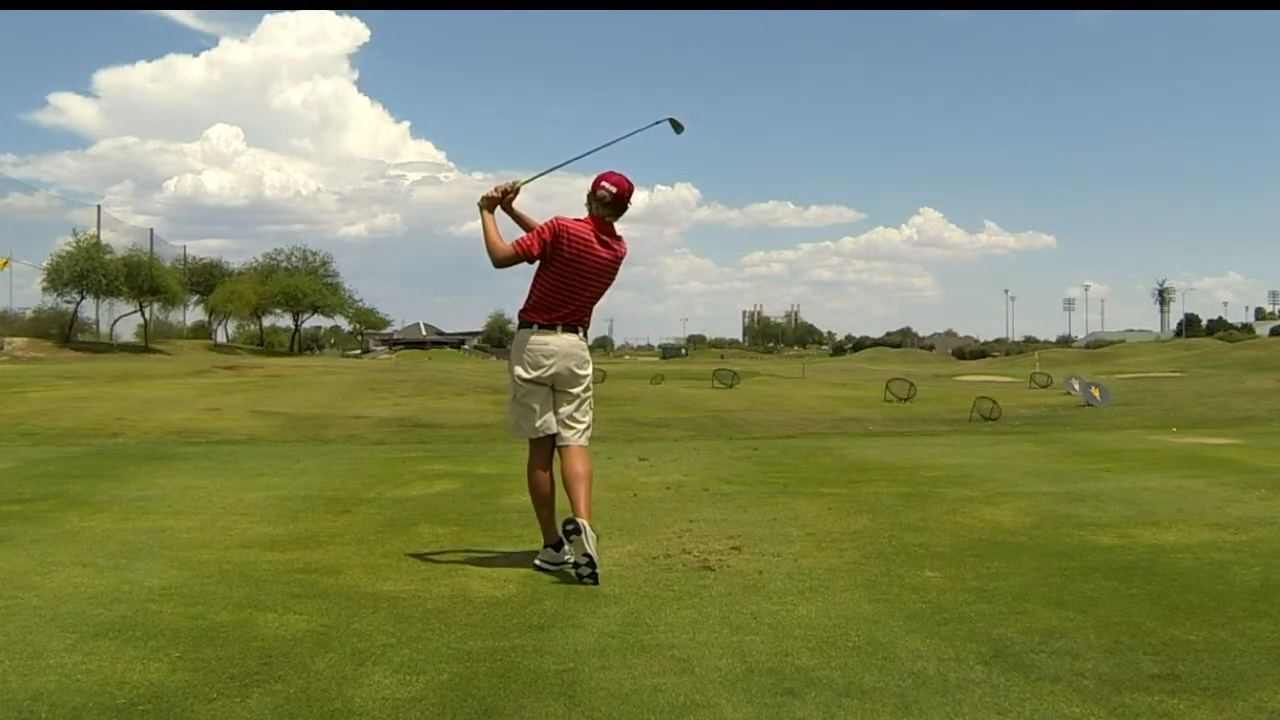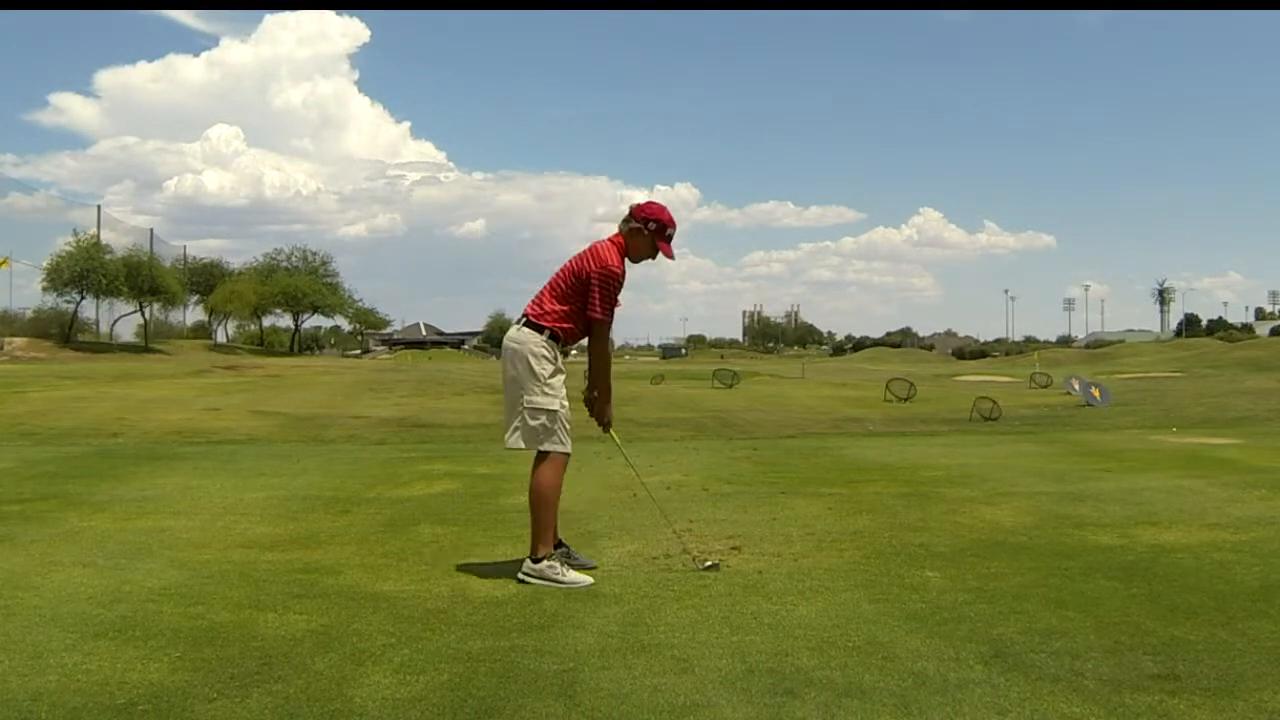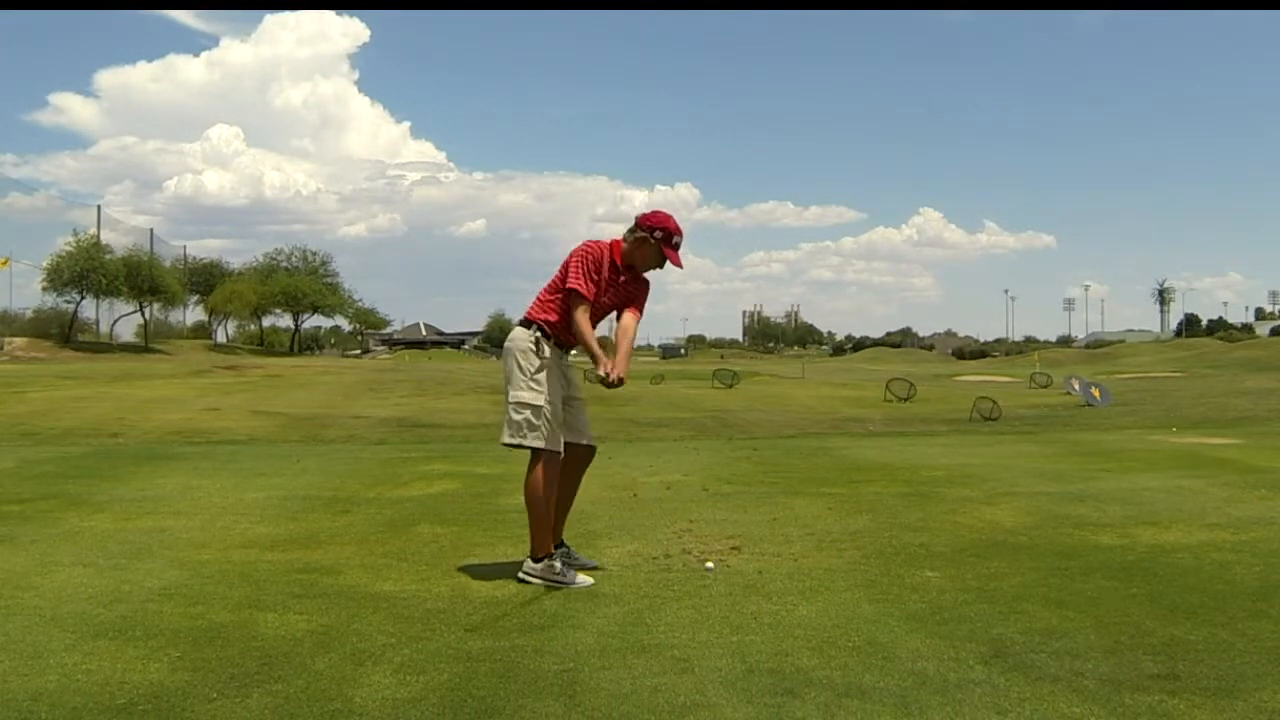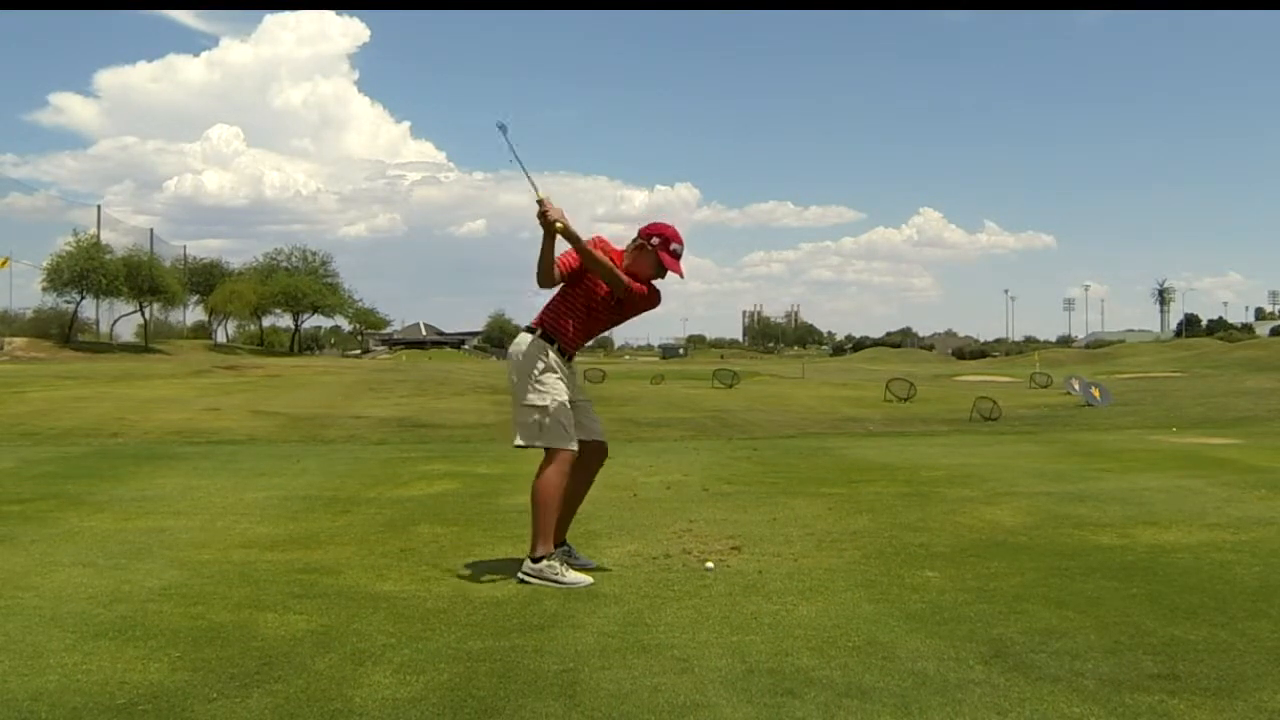
dt=0.5s
person 1, frame 1
left shoulder: (564, 228)
right shoulder: (618, 250)
left elbow: (501, 257)
left wrist: (488, 212)
right wrist: (512, 211)
left hip: (534, 343)
right hip: (574, 346)
left knee: (541, 445)
right knee: (575, 442)
left ankle: (553, 545)
right ankle: (581, 522)
person 1, frame 2
left shoulder: (604, 254)
right shoulder: (609, 265)
left elbow: (593, 333)
right elbow: (600, 339)
left wrist: (592, 386)
right wrist: (604, 399)
left hip: (531, 343)
right hip: (536, 347)
left knee: (551, 448)
right knee: (553, 451)
left ankle: (550, 545)
right ankle: (540, 560)
person 1, frame 3
left shoulder: (638, 284)
right shoulder: (592, 253)
left elbow: (627, 329)
right elbow: (578, 315)
left wrist: (619, 366)
right wrist: (599, 358)
left hip: (555, 353)
right hip: (533, 346)
left knee: (579, 451)
right knee: (547, 452)
left ankle: (553, 546)
right ankle: (538, 560)
person 1, frame 4
left shoulder: (648, 295)
right shoulder: (597, 251)
left elbow: (616, 281)
right elbow: (547, 277)
left wrist: (570, 232)
right wrist: (550, 233)
left hip: (560, 361)
right hip: (537, 351)
left knee: (594, 451)
right knee: (561, 452)
left ankle: (555, 542)
right ankle: (539, 559)
